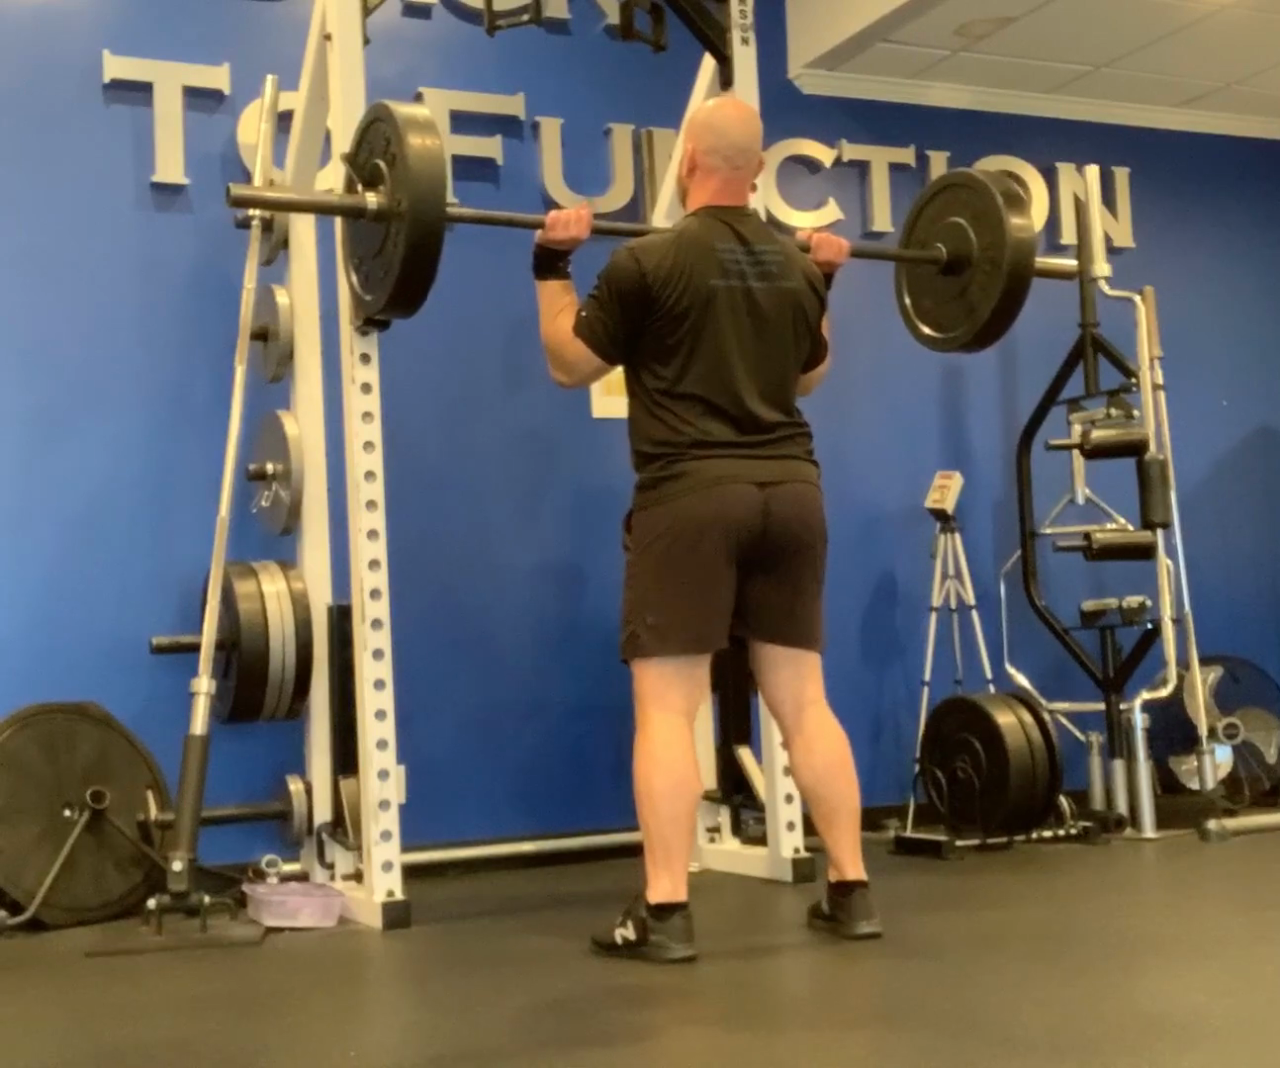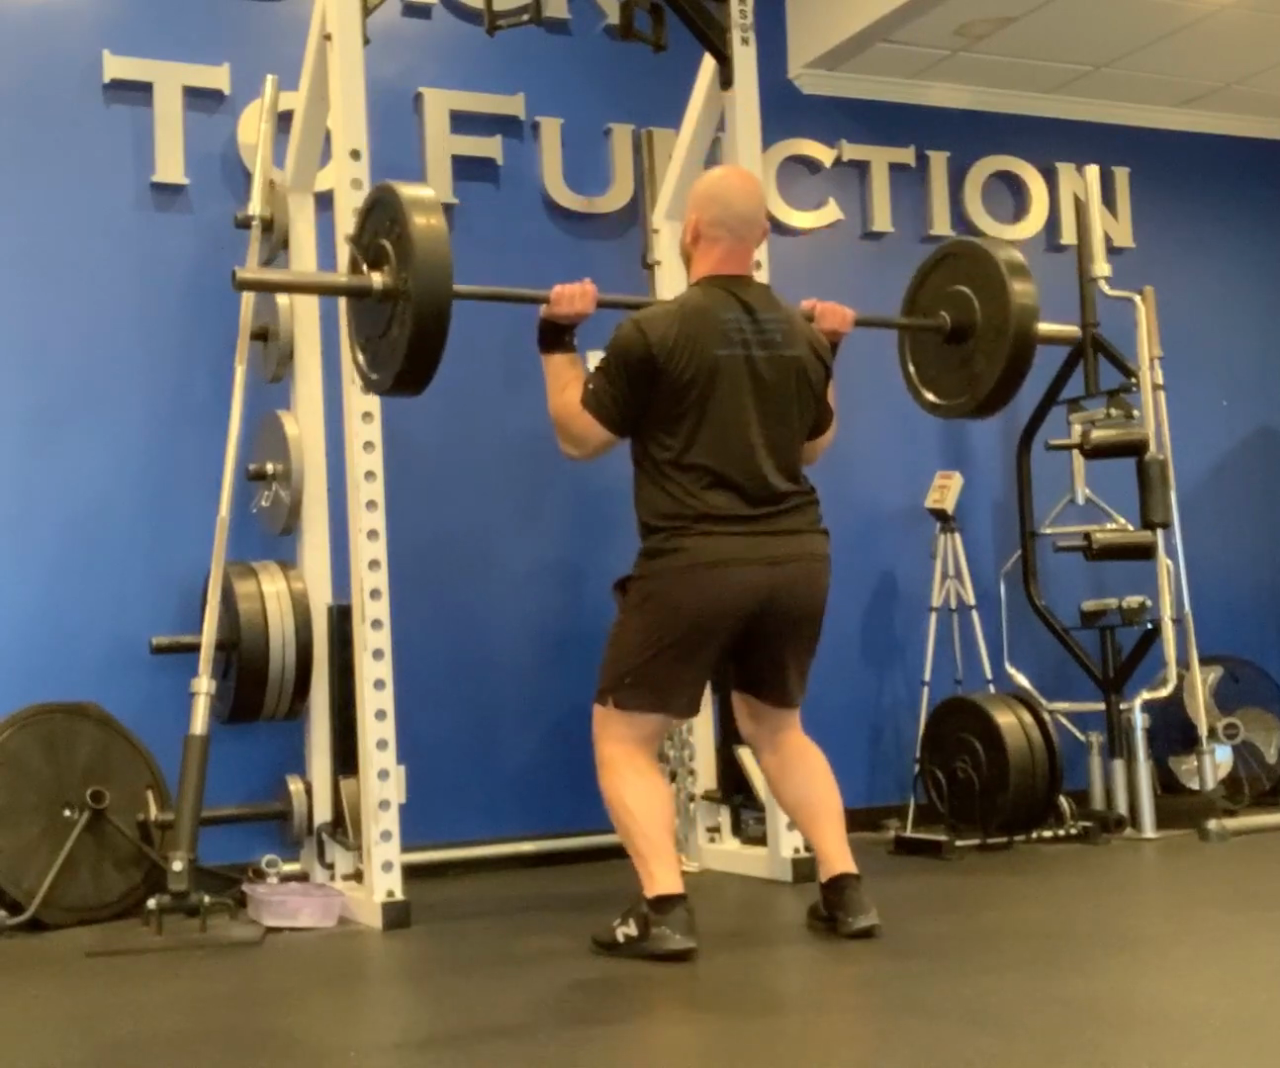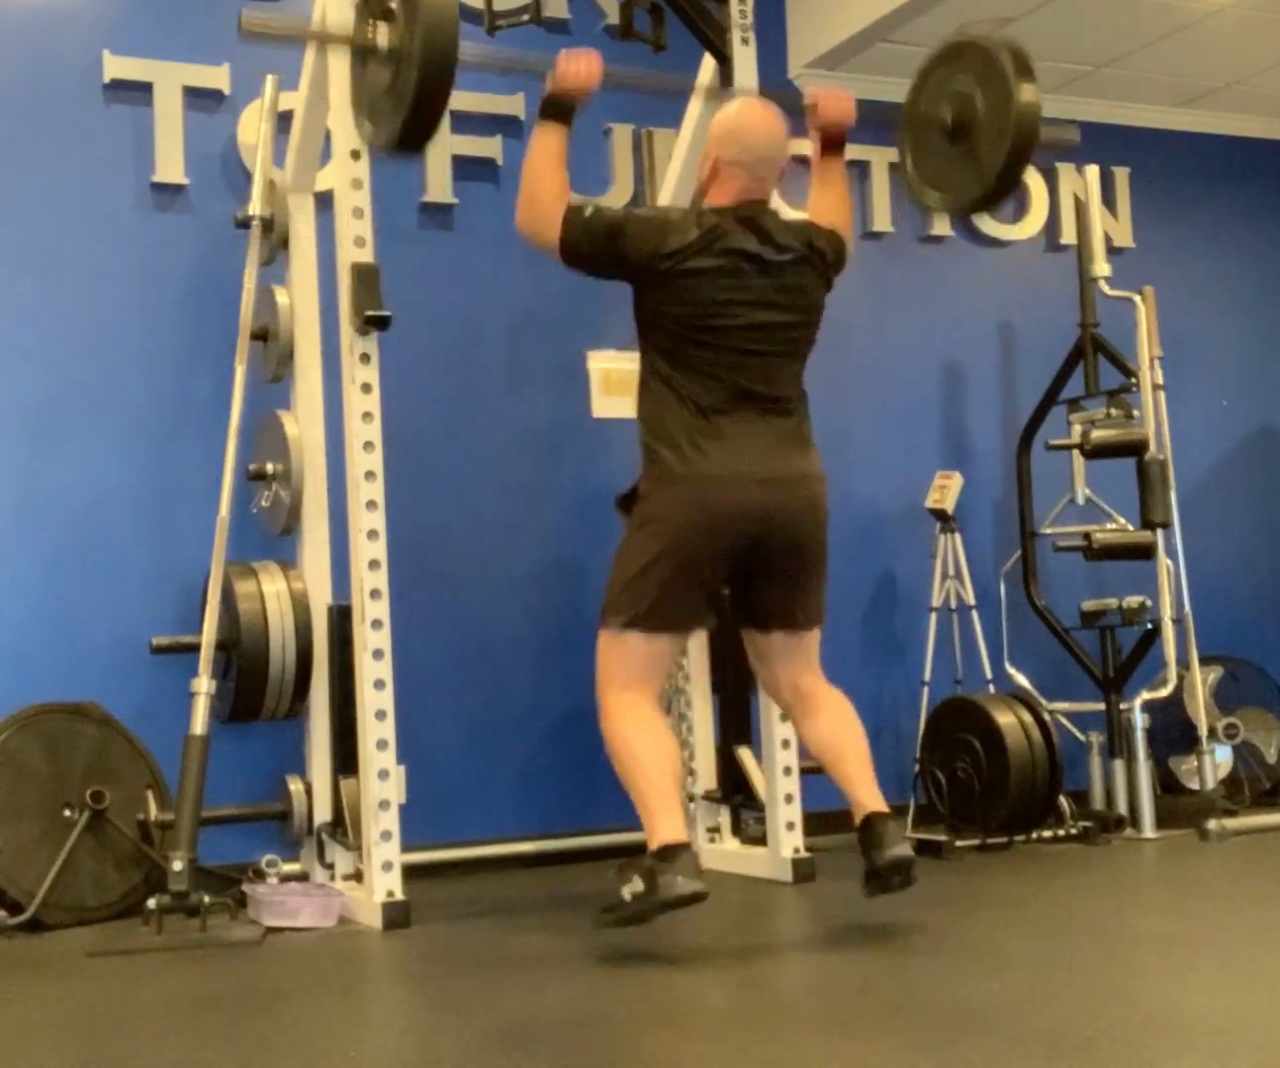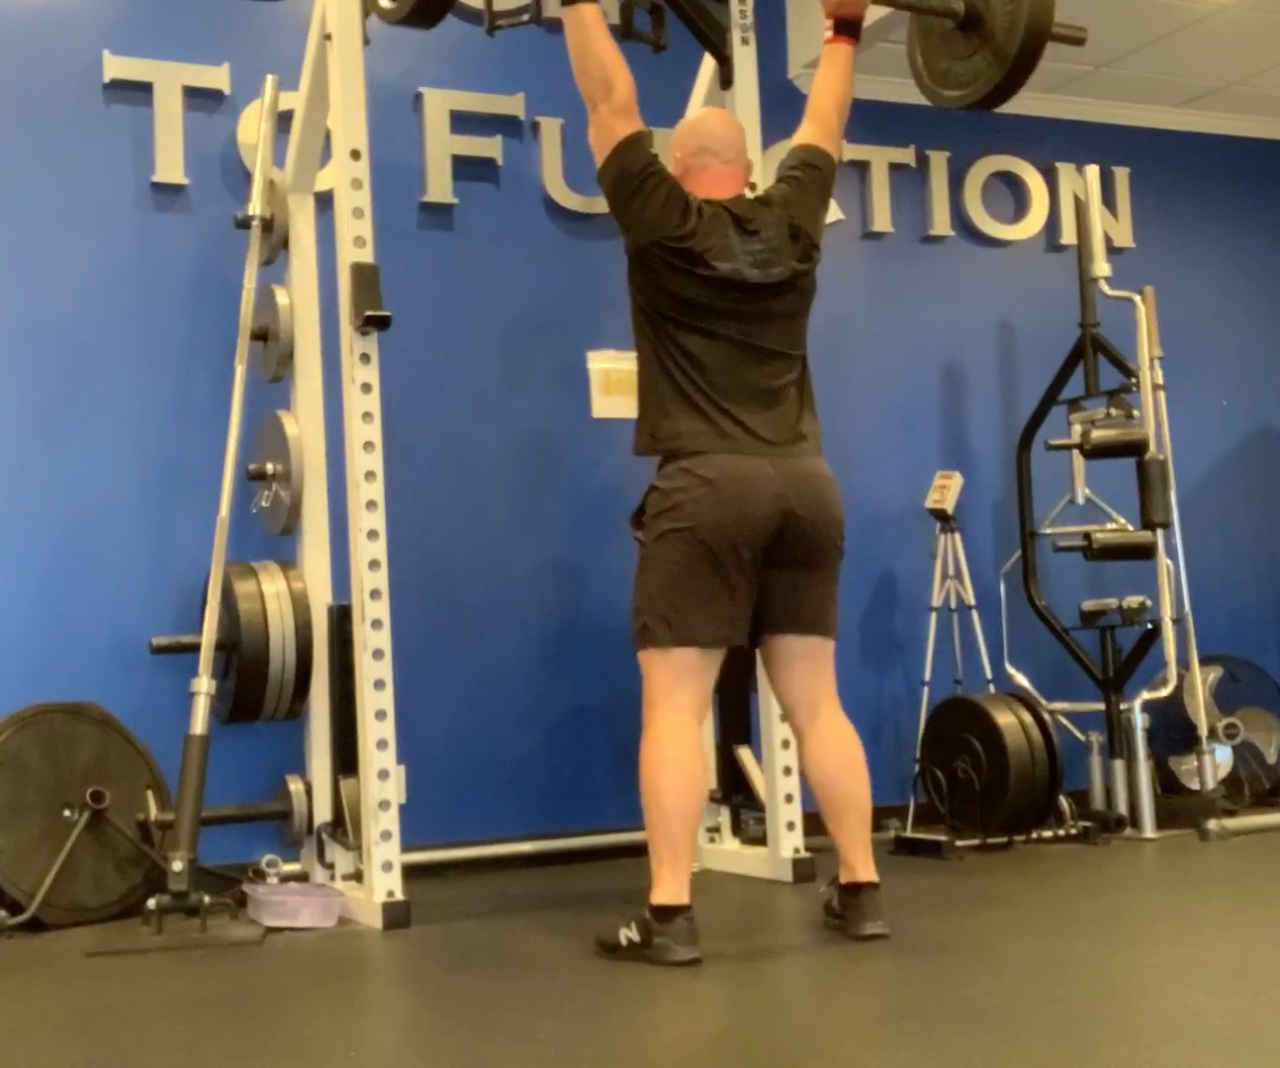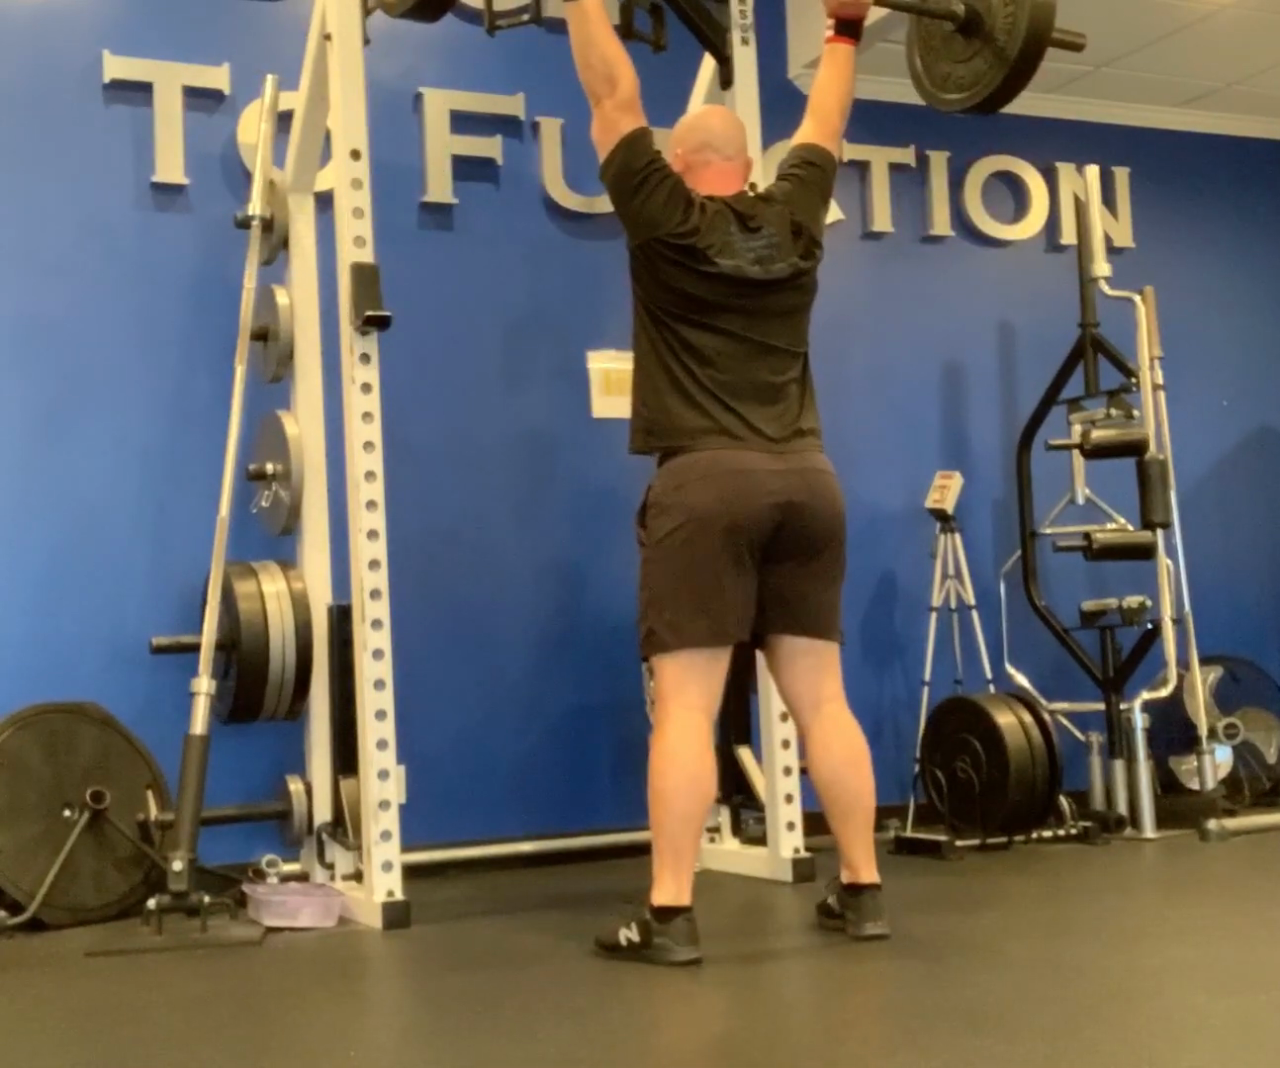
dt=0.4s
person 1, frame 1
left shoulder: (648, 259)
right shoulder: (796, 265)
left elbow: (570, 362)
left wrist: (552, 262)
left hip: (691, 497)
right hip: (792, 491)
left knee: (666, 708)
right knee: (804, 702)
left ankle: (665, 912)
right ankle: (851, 890)
person 1, frame 2
left shoulder: (655, 332)
right shoulder: (801, 335)
left elbow: (580, 436)
left wrist: (558, 338)
left hip: (696, 563)
right hip: (799, 560)
left knee: (623, 741)
right knee: (777, 730)
left ankle: (664, 908)
right ankle: (845, 888)
person 1, frame 3
left shoulder: (665, 242)
right shoulder: (805, 249)
left elbow: (540, 220)
left wrist: (559, 108)
right wrist: (832, 142)
left hip: (696, 493)
right hip: (793, 491)
left knee: (625, 684)
right knee: (799, 681)
left ankle: (669, 856)
right ankle: (879, 826)
person 1, frame 4
left shoulder: (663, 223)
right shoulder: (793, 222)
left elbow: (611, 103)
right elbow: (824, 122)
left hip: (707, 489)
right hip: (804, 486)
left knee: (673, 708)
right knee: (816, 703)
left ankle: (669, 914)
right ankle: (861, 891)
person 1, frame 5
left shoulder: (665, 219)
right shoulder: (793, 220)
left elbow: (613, 98)
right elbow: (824, 121)
left hip: (707, 484)
right hip: (805, 481)
left knee: (685, 704)
right knee: (820, 699)
left ankle: (669, 915)
right ankle: (862, 890)
